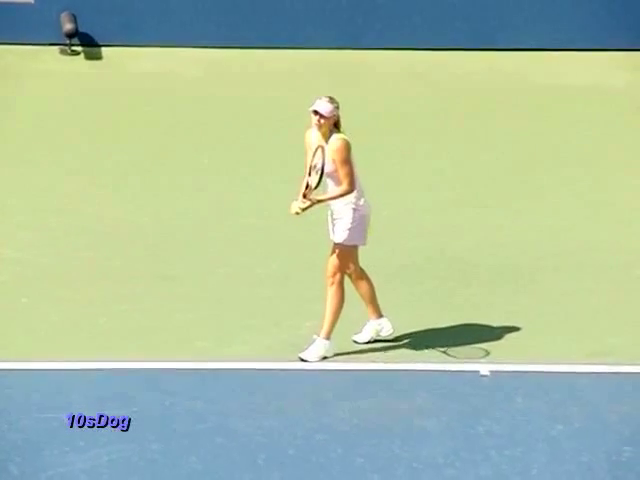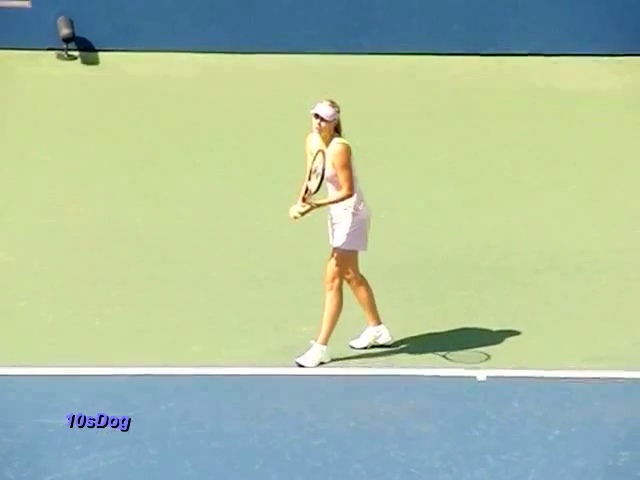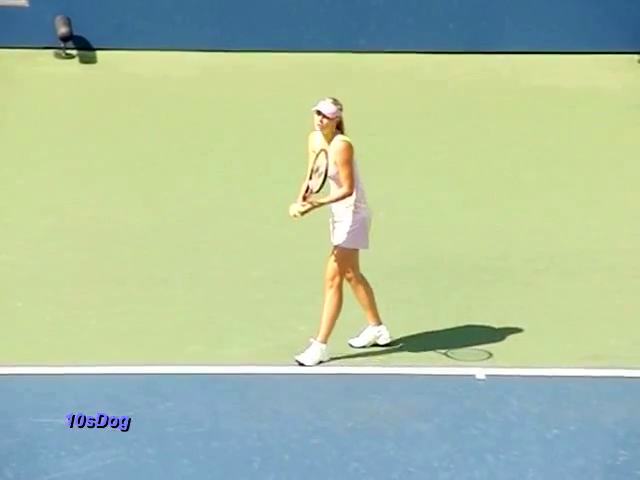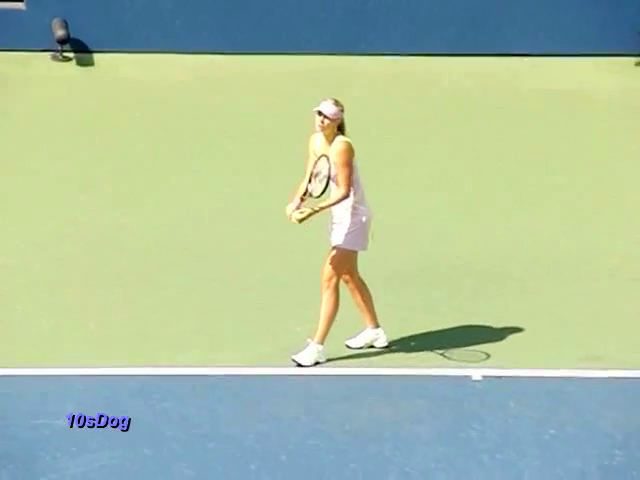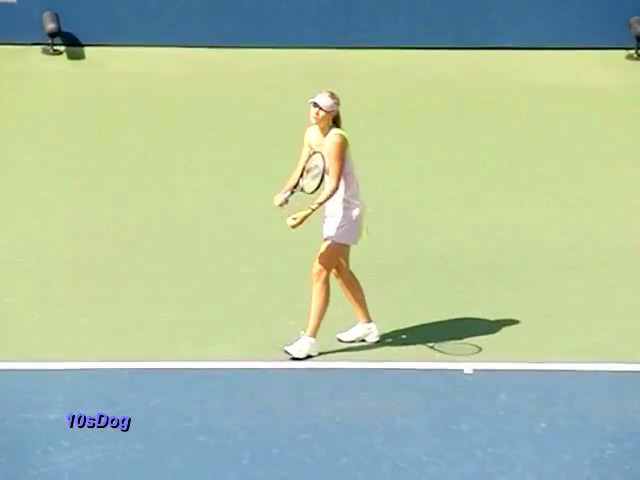
dt=0.5s
person 1, frame 1
left shoulder: (338, 144)
right shoulder: (310, 136)
left elbow: (348, 186)
left wrist: (316, 201)
right wrist: (301, 197)
left hip: (352, 210)
right hip: (336, 210)
left knee: (333, 274)
right knee: (352, 269)
left ankle: (324, 341)
right ankle: (378, 322)
person 1, frame 2
left shoulder: (339, 148)
right shoulder: (311, 140)
left elbow: (347, 191)
right elbow: (310, 178)
left wrist: (315, 205)
right wrist: (300, 201)
left hip: (351, 216)
right hip: (337, 215)
left knee: (332, 279)
right knee: (351, 275)
left ankle: (321, 347)
right ankle: (377, 329)
person 1, frame 3
left shoulder: (341, 145)
right shoulder: (314, 139)
left elbow: (348, 189)
right elbow: (311, 176)
left wrist: (316, 204)
right wrist: (300, 200)
left hip: (352, 214)
right hip: (338, 213)
left knee: (332, 278)
right knee: (351, 274)
left ankle: (320, 346)
right ankle: (377, 328)
person 1, frame 4
left shoulder: (342, 147)
right shoulder: (314, 141)
left elbow: (344, 191)
right elbow: (310, 178)
left wrist: (314, 210)
right wrist: (296, 201)
left hip: (353, 216)
right hip: (339, 216)
left knee: (329, 279)
right knee: (349, 276)
left ankle: (317, 347)
right ankle: (374, 331)
person 1, frame 5
left shoulder: (336, 139)
right shoulder: (311, 133)
left elbow: (334, 184)
right elbow: (301, 169)
left wrist: (308, 212)
right wrist: (284, 192)
left hip: (345, 210)
right hip: (333, 209)
left knee: (319, 272)
right knee: (340, 270)
left ankle: (309, 340)
right ankle: (366, 325)
